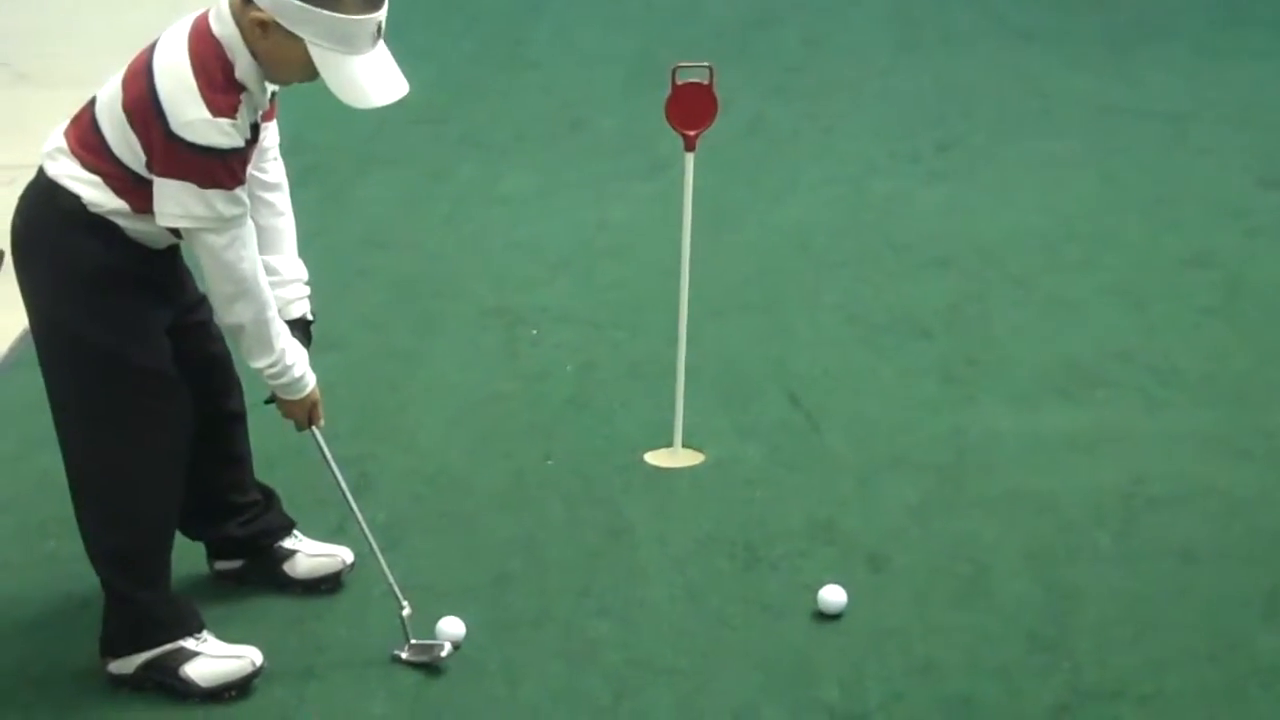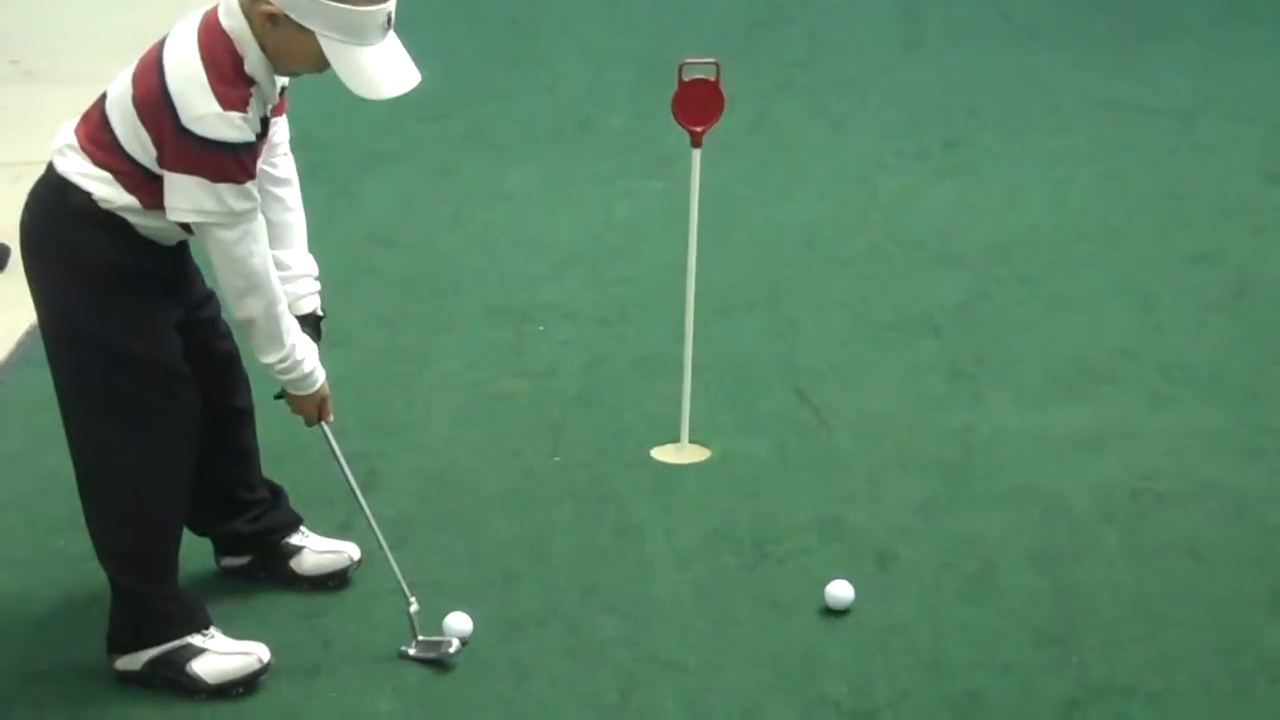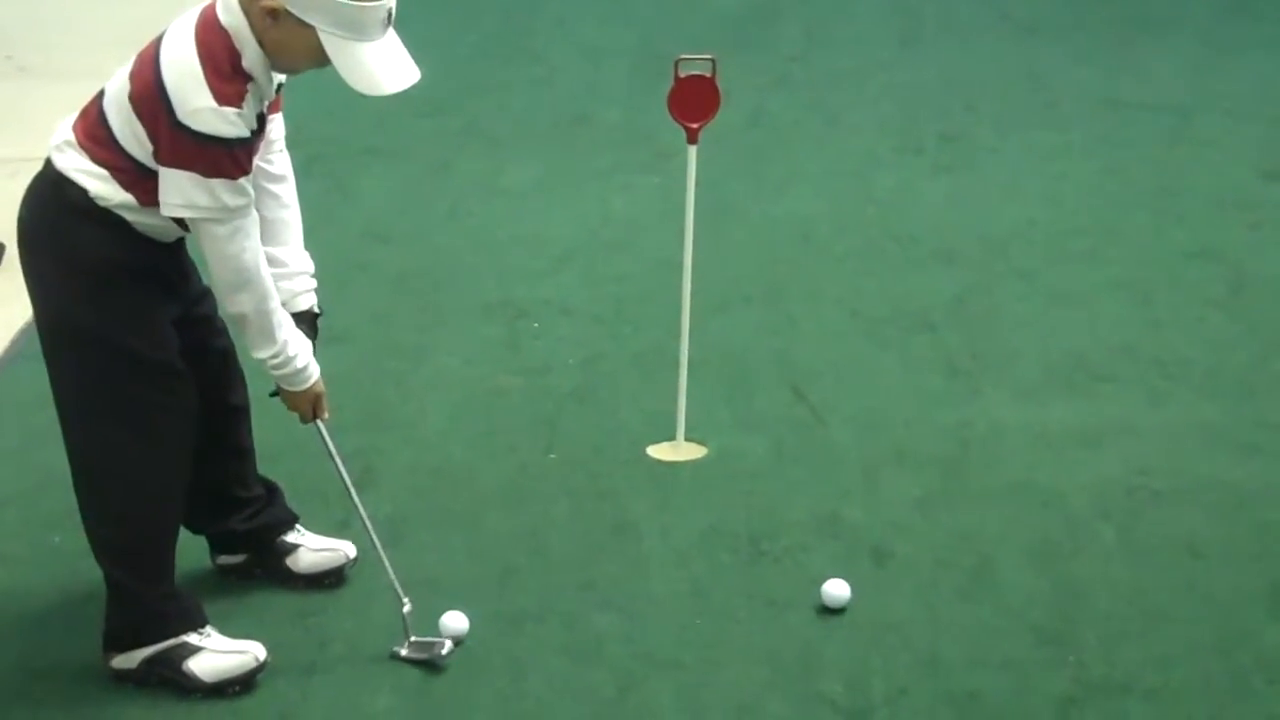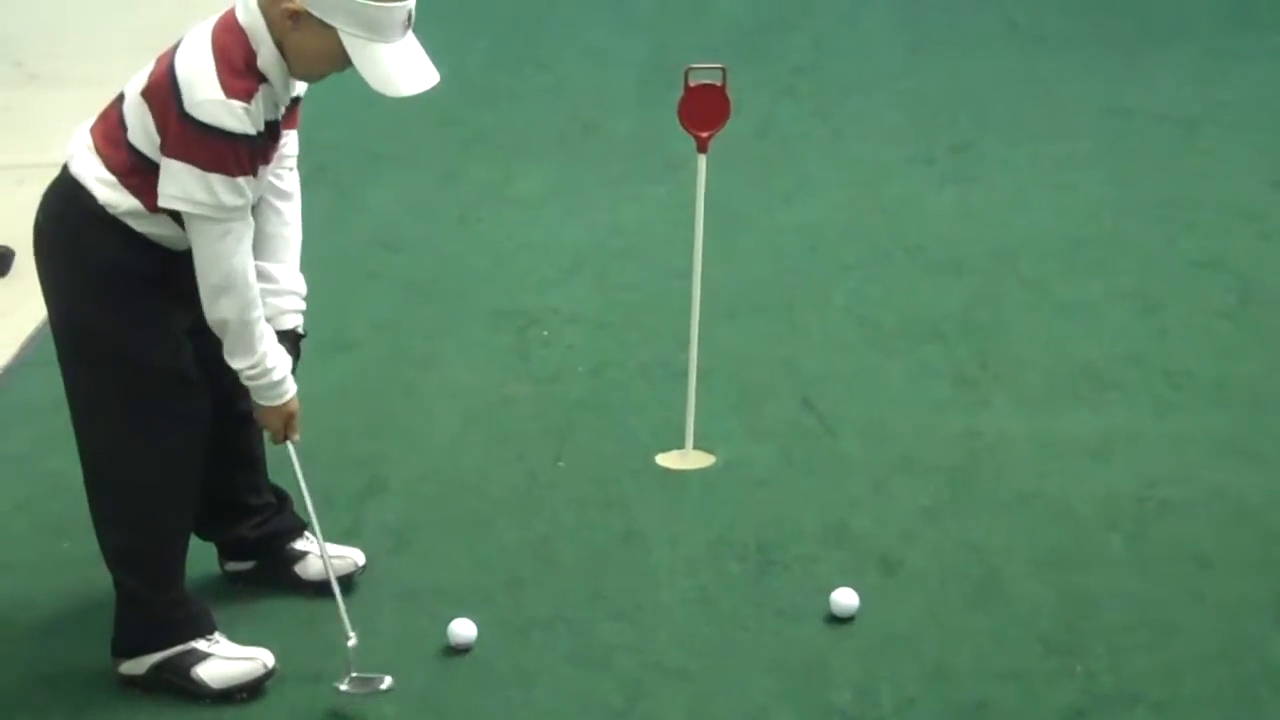
dt=0.4s
person 1, frame 1
right shoulder: (198, 105)
left elbow: (263, 179)
right elbow: (229, 261)
left wrist: (293, 309)
right wrist: (289, 372)
left hip: (134, 233)
right hip: (77, 244)
left knee: (207, 382)
right knee: (133, 426)
left ankle: (245, 536)
right ankle: (144, 634)
person 1, frame 2
right shoulder: (208, 101)
left elbow: (274, 174)
right elbow: (240, 257)
left wrist: (303, 306)
right wrist: (299, 367)
left hip: (142, 229)
right hip: (87, 240)
left knee: (215, 379)
right knee: (141, 422)
left ankle: (253, 531)
right ankle: (151, 631)
person 1, frame 3
right shoulder: (205, 96)
left elbow: (270, 170)
right elbow: (233, 256)
left wrist: (298, 305)
right wrist: (292, 364)
left hip: (140, 225)
right hip: (85, 237)
left knee: (212, 377)
right knee: (137, 418)
left ankle: (248, 528)
right ankle: (147, 629)
person 1, frame 4
right shoulder: (217, 96)
left elbow: (277, 187)
right elbow: (224, 259)
left wrist: (284, 324)
right wrist: (270, 379)
left hip: (162, 236)
right hip: (101, 245)
left knee: (221, 389)
right knee: (149, 426)
left ankle: (257, 538)
right ankle: (157, 635)
